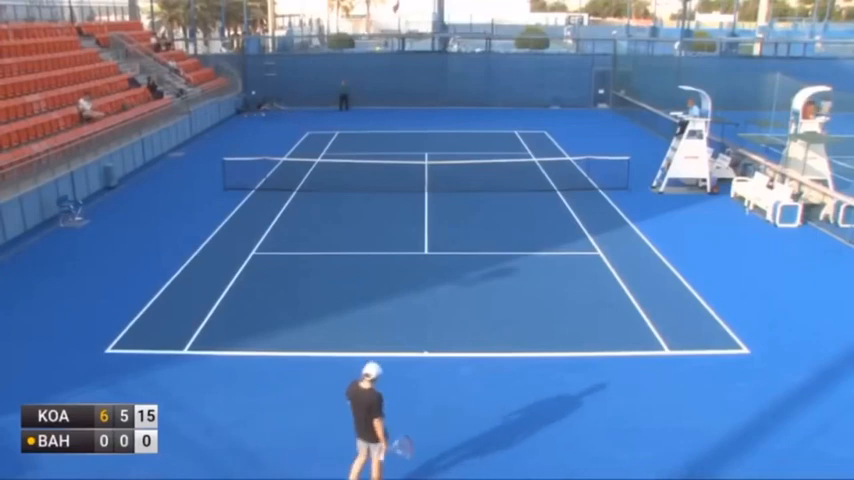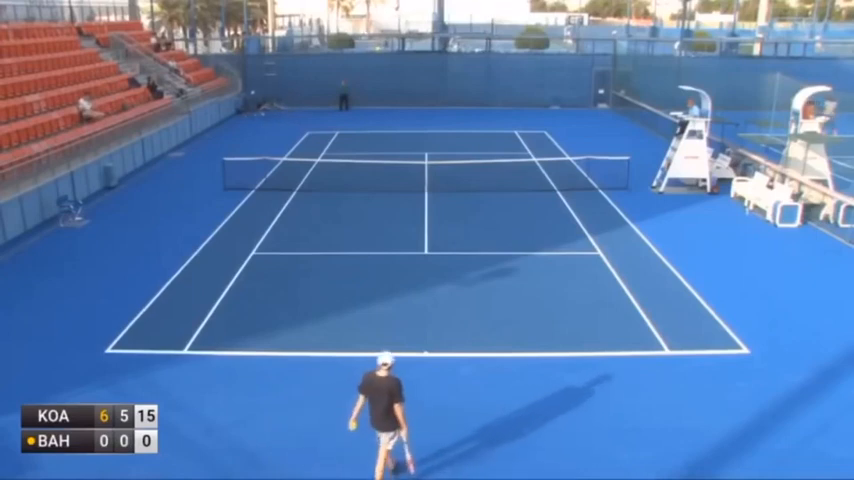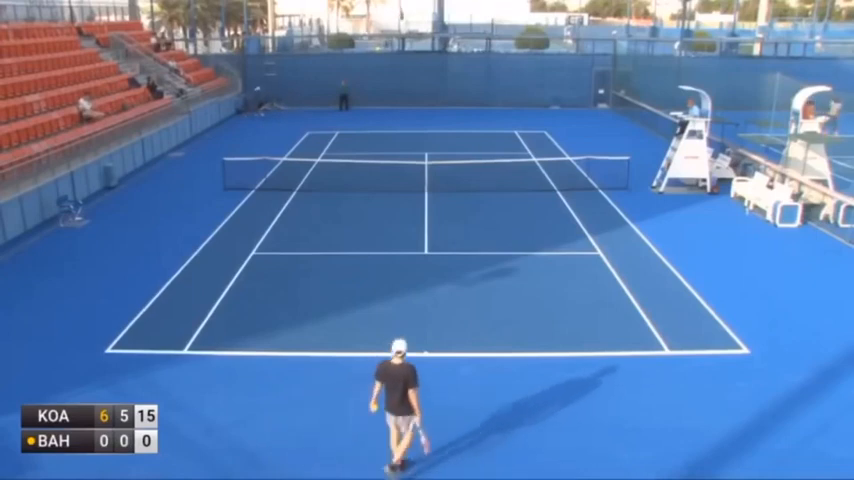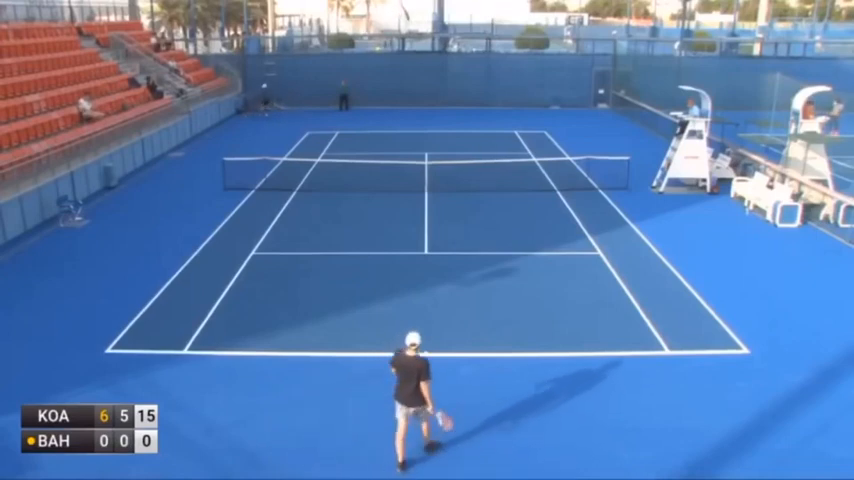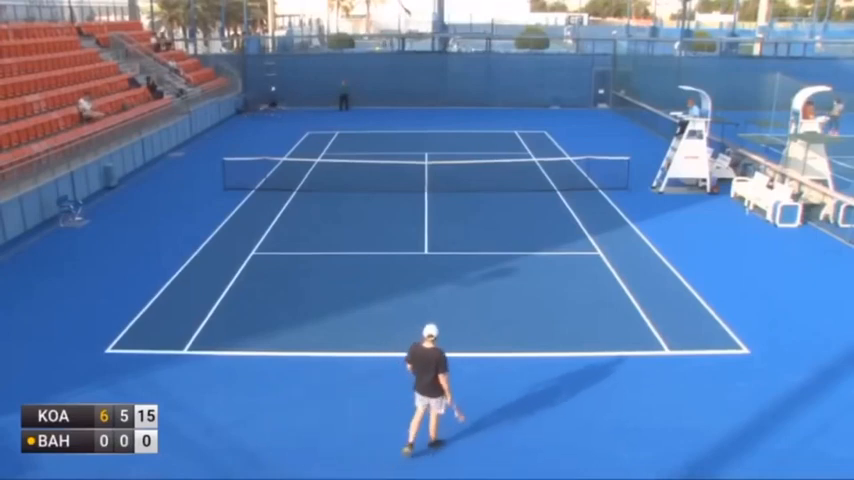
dt=0.3s
person 1, frame 1
left shoulder: (352, 387)
right shoulder: (375, 397)
right elbow: (377, 421)
right wrist: (383, 441)
left hip: (360, 431)
right hip: (374, 435)
left knee: (361, 458)
right knee: (377, 462)
person 1, frame 2
left shoulder: (368, 377)
right shoulder: (395, 382)
left elbow: (361, 398)
right elbow: (398, 407)
left wrist: (354, 416)
right wrist: (404, 427)
left hip: (375, 420)
right hip: (390, 424)
left knee: (384, 446)
right knee: (383, 454)
left ankle: (392, 467)
person 1, frame 3
left shoulder: (383, 366)
right shoulder: (409, 369)
left elbow: (378, 385)
right elbow: (412, 393)
left wrist: (373, 400)
right wrist: (418, 412)
left hip: (390, 407)
right hip: (406, 410)
left knee: (394, 432)
right knee: (408, 437)
left ankle: (398, 462)
right ankle: (393, 464)
person 1, frame 4
left shoulder: (398, 355)
right shoulder: (422, 362)
right elbow: (424, 385)
right wrist: (430, 403)
left hip: (401, 398)
right hip: (418, 401)
left knee: (401, 428)
right knee: (425, 420)
left ankle: (401, 461)
right ankle: (428, 445)
person 1, frame 5
left shoulder: (414, 348)
right shoulder: (439, 354)
left elbow: (409, 367)
right elbow: (443, 377)
right wrist: (448, 394)
left hip: (420, 388)
right hip: (436, 391)
left knee: (419, 413)
right knee: (435, 415)
left ankle: (410, 444)
right ankle: (433, 441)
